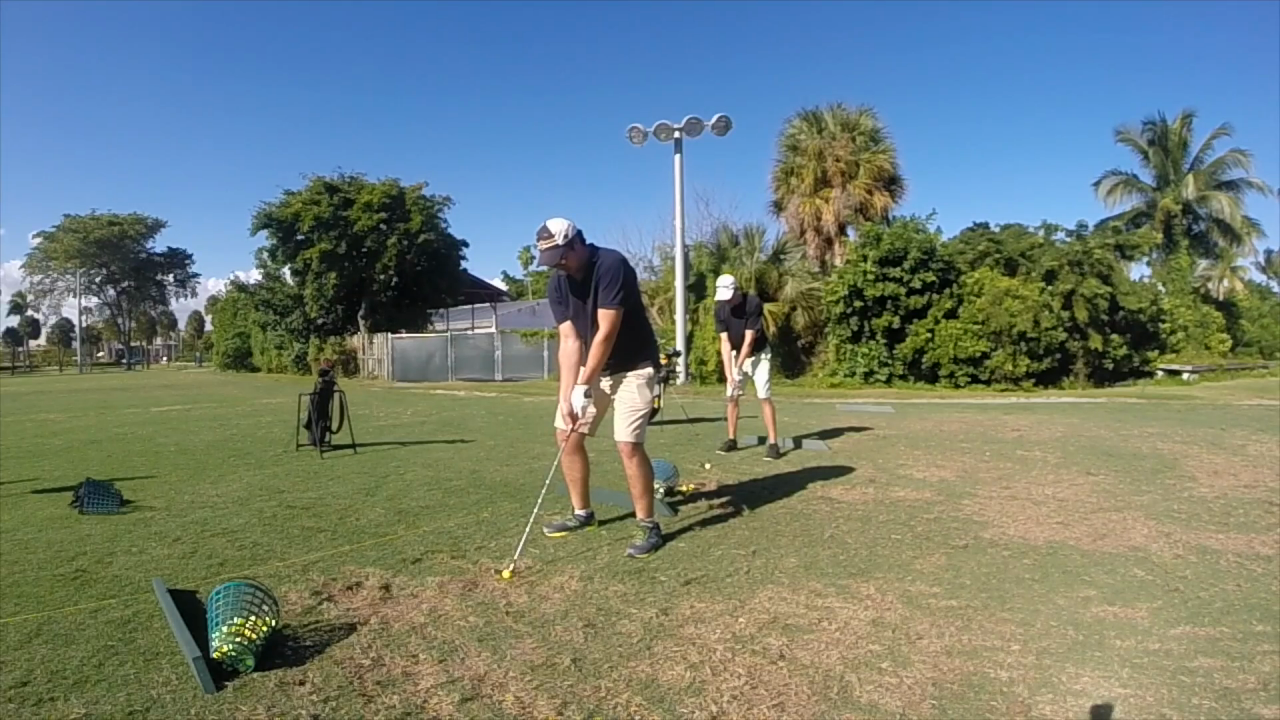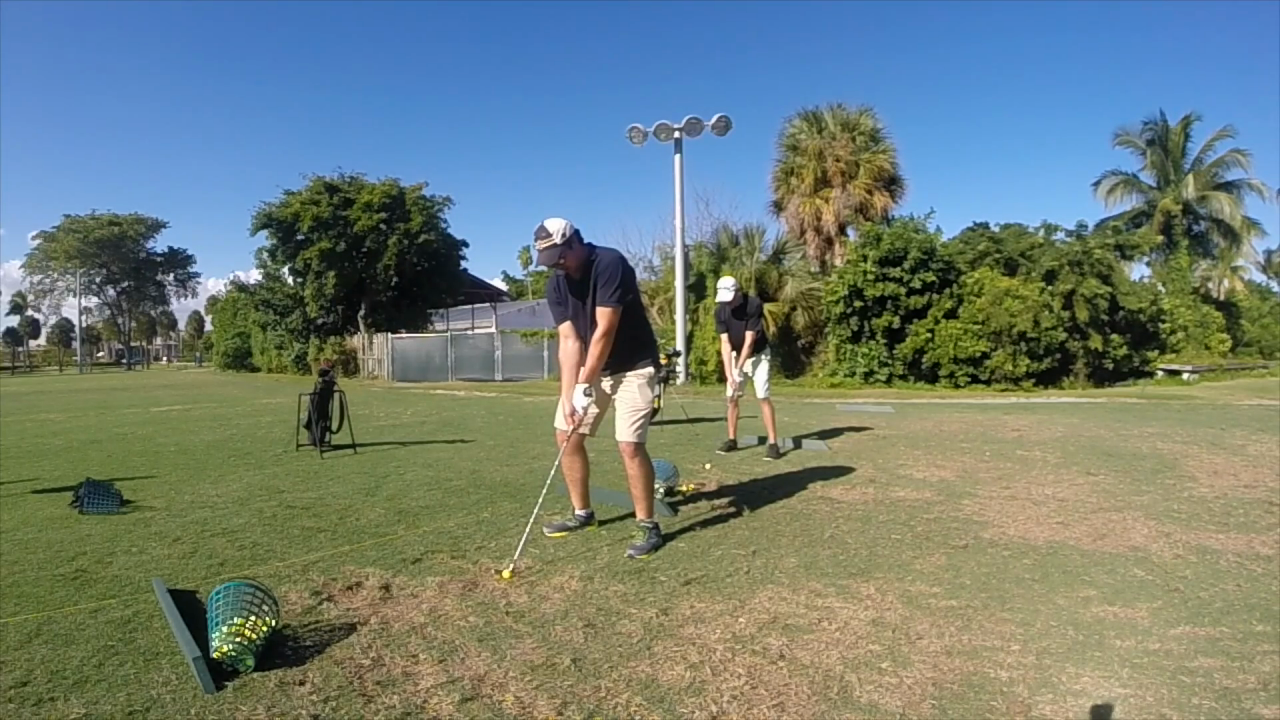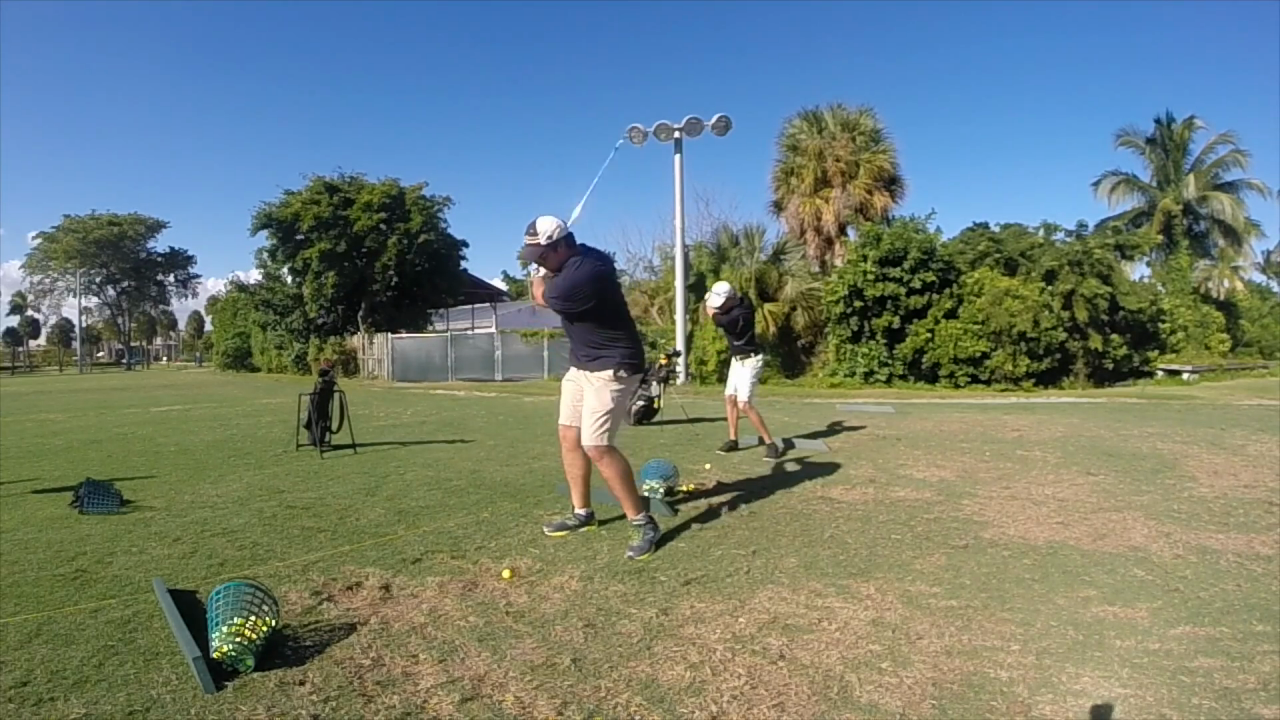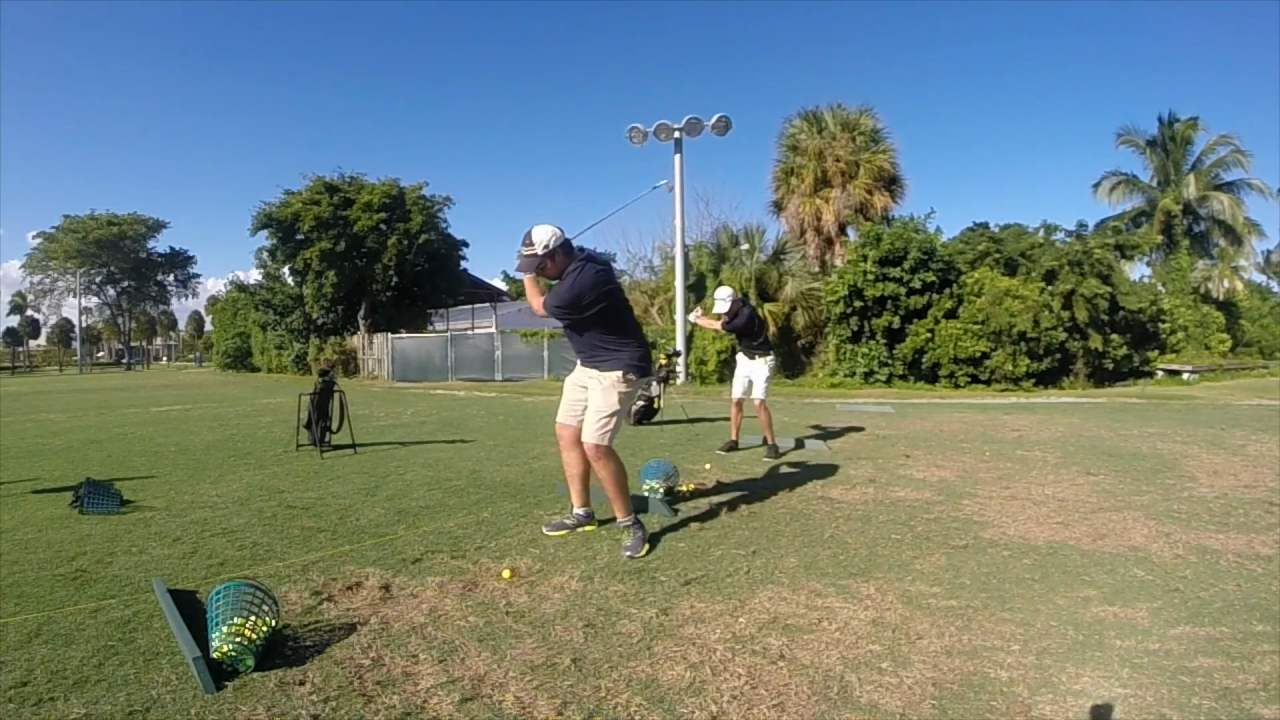
dt=0.7s
person 1, frame 1
left shoulder: (612, 266)
right shoulder: (558, 284)
left elbow: (606, 334)
right elbow: (569, 340)
left wrist: (583, 388)
right wrist: (566, 395)
left hip: (633, 366)
right hip: (591, 365)
left knee: (628, 444)
right knee: (567, 436)
left ankle: (648, 526)
right ankle: (582, 514)
person 1, frame 2
left shoulder: (610, 264)
right shoulder: (556, 284)
left elbow: (604, 332)
right elbow: (569, 340)
left wrist: (584, 387)
right wrist: (567, 396)
left hip: (633, 366)
right hip: (590, 365)
left knee: (630, 445)
right knee: (567, 435)
left ankle: (648, 526)
right ankle: (582, 513)
person 1, frame 3
left shoulder: (571, 282)
right shoulder: (589, 257)
left elbow: (541, 298)
left wrist: (536, 276)
right wrist: (544, 272)
left hip: (612, 367)
right hip: (586, 364)
left knee: (595, 444)
right knee: (569, 435)
left ankle: (643, 523)
right ankle: (582, 513)
person 1, frame 4
left shoulder: (576, 287)
right shoulder: (587, 260)
left elbow: (540, 307)
left wrist: (530, 279)
right wrist: (537, 275)
left hip: (618, 368)
right hip: (591, 364)
left knee: (594, 446)
right knee: (566, 433)
left ankle: (631, 525)
right ankle: (581, 513)
person 2, frame 1
left shoulder: (753, 304)
right shoulder: (720, 310)
left elbow: (749, 339)
right elbow: (725, 342)
left wrist: (738, 368)
right wrist: (728, 372)
left hip: (758, 355)
right hip: (736, 354)
left knee: (764, 397)
right knee: (732, 397)
left ankle: (773, 443)
right ankle: (731, 439)
person 2, frame 2
left shoulder: (754, 305)
right shoulder: (720, 311)
left elbow: (749, 340)
right elbow: (725, 343)
left wrist: (739, 369)
right wrist: (729, 374)
left hip: (758, 355)
right hip: (736, 355)
left knee: (763, 397)
right knee: (732, 397)
left ankle: (772, 443)
right ankle: (732, 439)
person 2, frame 3
left shoulder: (732, 319)
right shoulder: (744, 301)
left elbow: (712, 314)
left wrist: (707, 302)
right wrist: (712, 298)
left hip: (748, 362)
right hip: (739, 360)
left knee: (744, 404)
right knee: (730, 398)
left ankle: (770, 444)
right ankle: (733, 440)
person 2, frame 4
left shoulder: (746, 317)
right shoulder: (736, 306)
left elbow: (718, 326)
right elbow: (724, 322)
left wrist: (696, 319)
right wrist: (701, 317)
left hip: (761, 361)
right hip: (744, 359)
left knee: (759, 402)
right knee: (736, 400)
left ankle: (771, 444)
right ankle: (733, 440)
